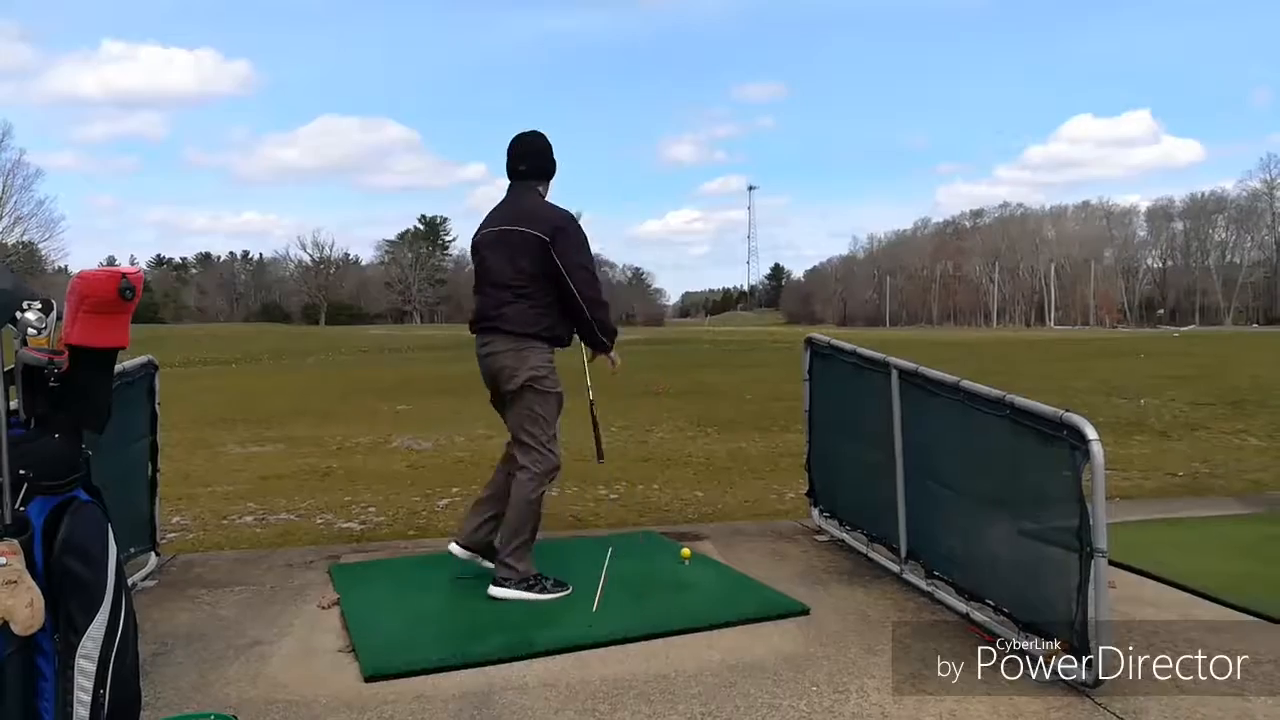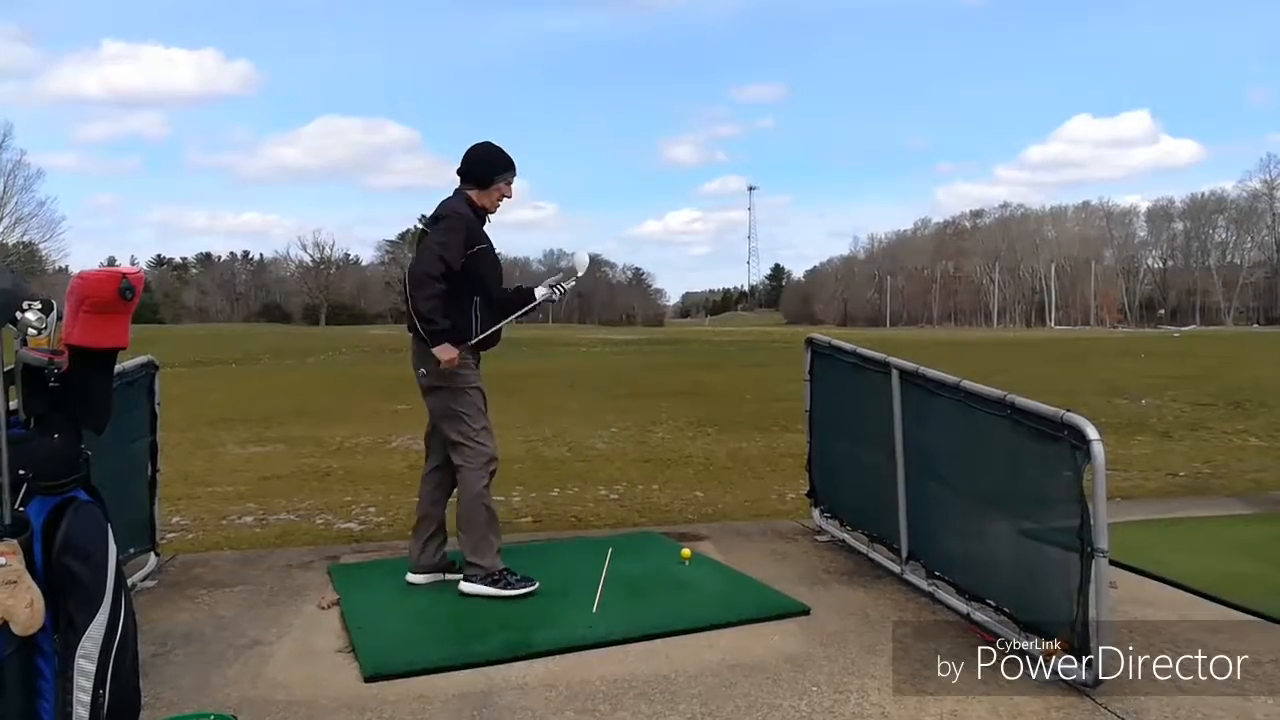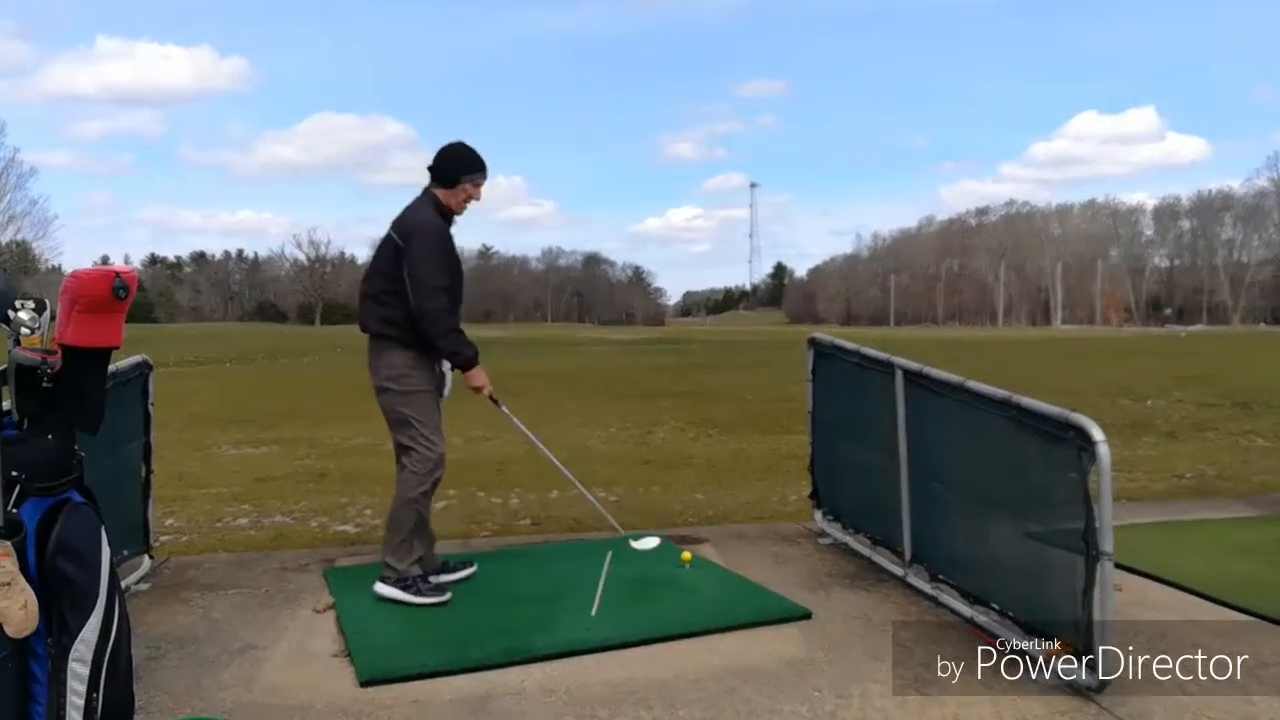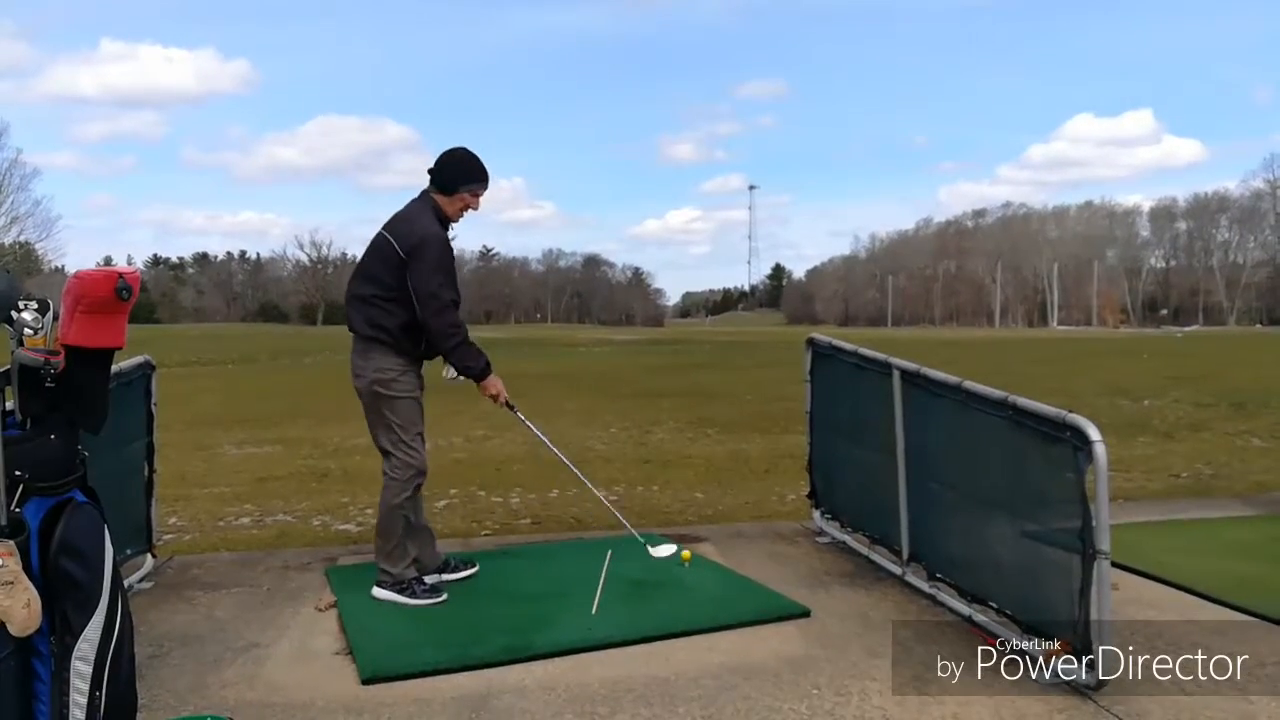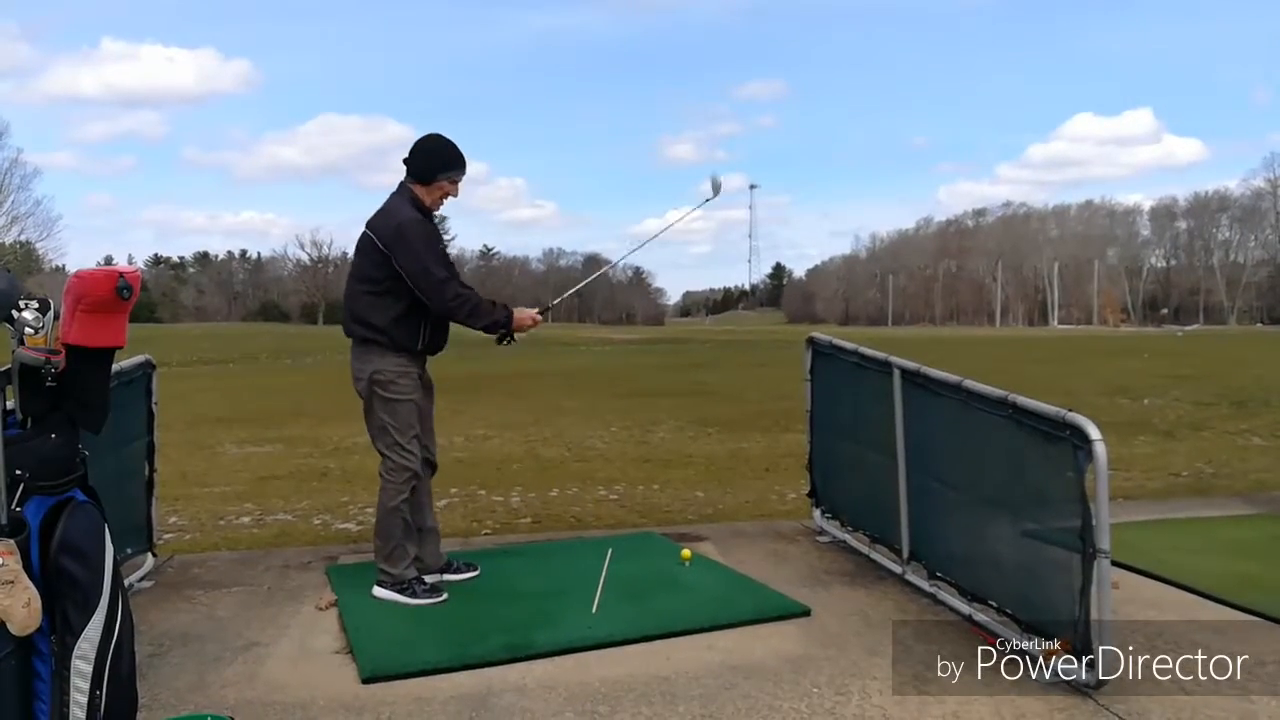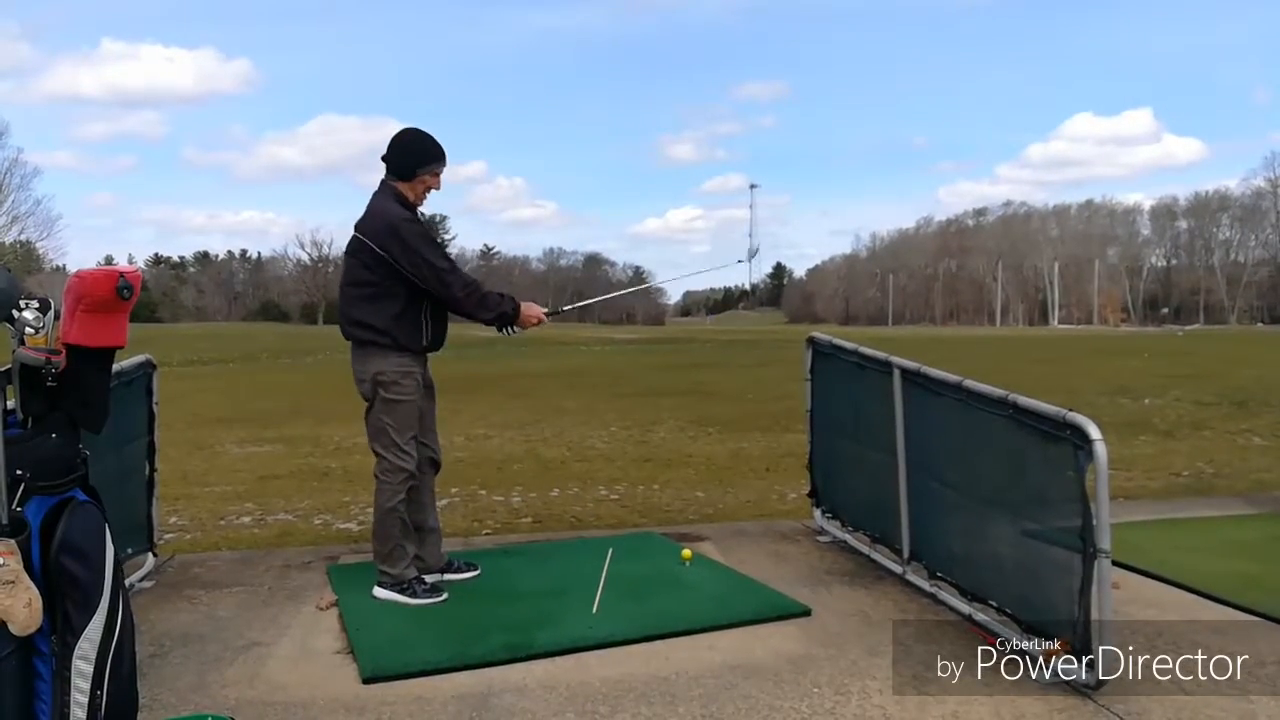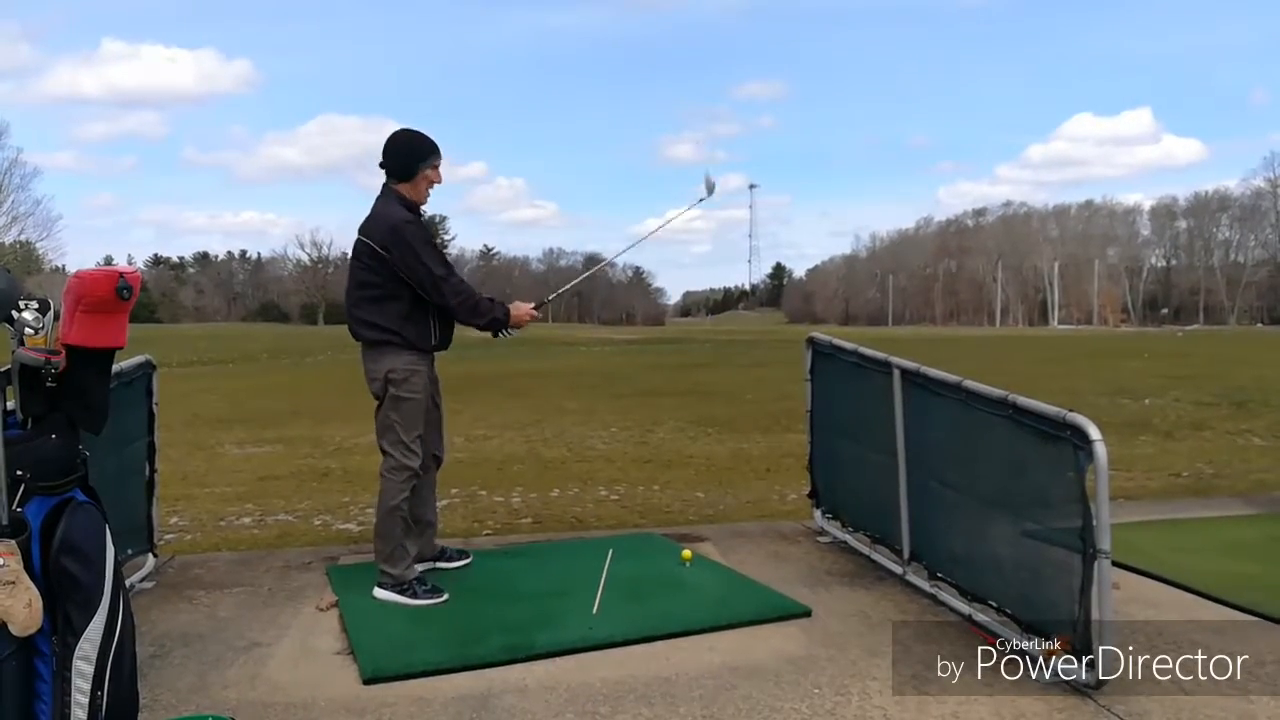
dt=0.5s
person 1, frame 1
left shoulder: (490, 224)
right shoulder: (556, 221)
right elbow: (583, 291)
right wrist: (604, 341)
left hip: (491, 345)
right hip: (527, 351)
left knee: (523, 448)
right knee: (538, 459)
left ankle: (475, 537)
right ankle: (513, 573)
person 1, frame 2
left shoulder: (464, 223)
right shoulder: (455, 219)
left elbow: (483, 295)
right elbow: (422, 277)
left wrist: (535, 293)
right wrist: (440, 339)
left hip: (446, 356)
right hip: (447, 356)
left knee: (443, 457)
right knee: (476, 455)
left ankle: (426, 561)
right ankle: (482, 568)
person 1, frame 3
left shoulder: (426, 222)
right shoulder: (425, 226)
right elbow: (431, 304)
left wrist: (445, 359)
right wrist: (467, 361)
left hip: (411, 355)
right hip: (401, 357)
left knee: (419, 459)
right knee: (425, 458)
left ankle: (420, 561)
right ankle: (398, 572)
person 1, frame 4
left shoulder: (414, 221)
right shoulder: (427, 237)
right elbow: (440, 314)
left wrist: (468, 364)
right wrist: (481, 372)
left hip: (389, 354)
right hip: (386, 361)
left knee: (407, 463)
right knee: (407, 464)
left ankle: (423, 560)
right ankle: (393, 576)
person 1, frame 5
left shoulder: (409, 218)
right shoulder: (404, 224)
left elbow: (443, 285)
right elbow: (443, 293)
left wrist: (497, 317)
right wrist: (505, 317)
left hip: (405, 358)
right hip: (386, 361)
left knee: (421, 461)
right knee: (401, 465)
left ankle: (426, 561)
right ankle: (394, 576)
person 1, frame 6
left shoulder: (395, 216)
right shoulder: (392, 222)
left elbow: (442, 279)
right elbow: (446, 282)
left wrist: (502, 310)
right wrist: (511, 311)
left hip: (405, 356)
right hip: (388, 360)
left knee: (424, 459)
right knee: (397, 465)
left ankle: (427, 559)
right ankle: (393, 576)
person 1, frame 7
left shoulder: (398, 218)
right shoulder: (396, 224)
left elbow: (439, 284)
right elbow: (442, 288)
left wrist: (493, 314)
right wrist: (502, 315)
left hip: (412, 353)
right hip: (398, 358)
left knee: (427, 455)
right knee: (402, 463)
left ankle: (421, 548)
right ankle: (393, 576)
